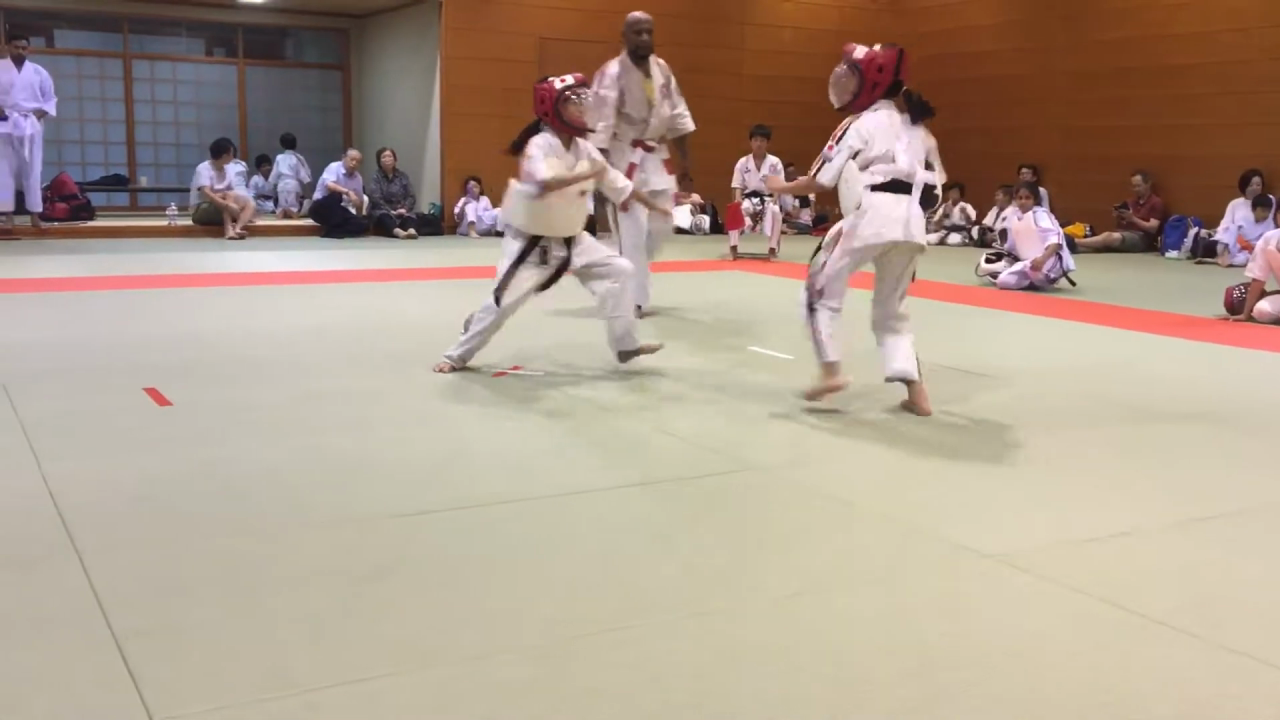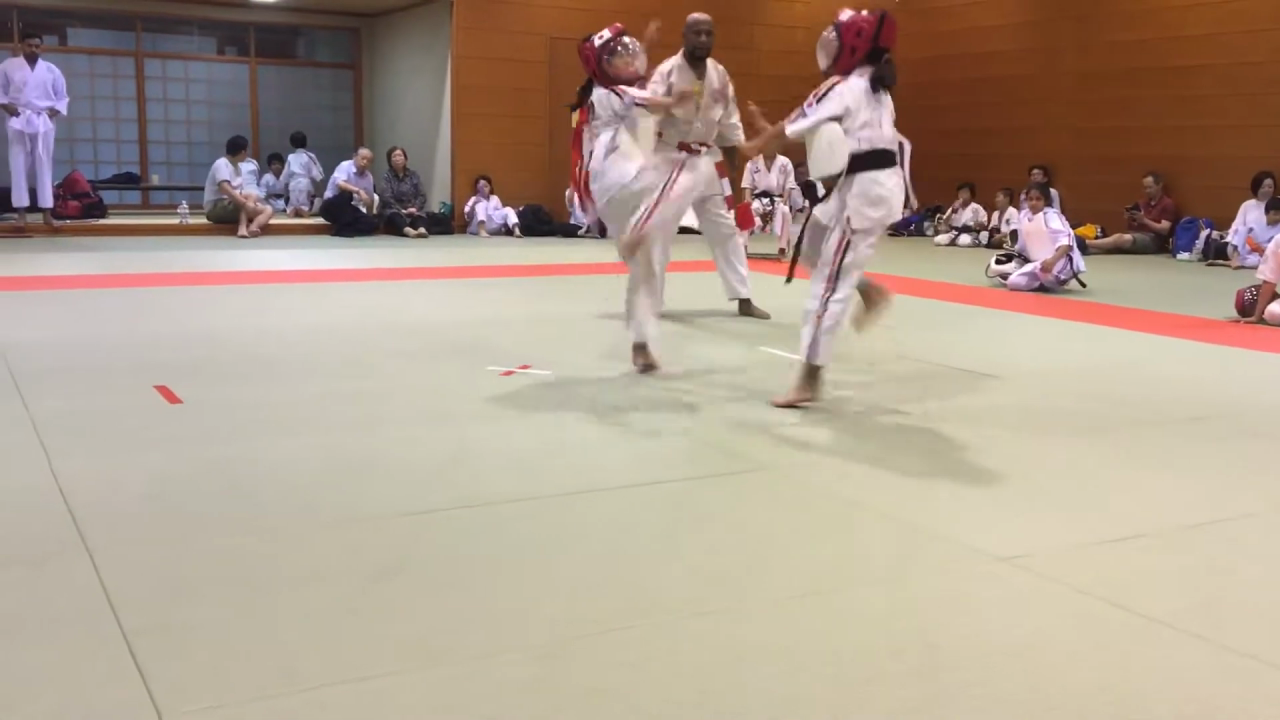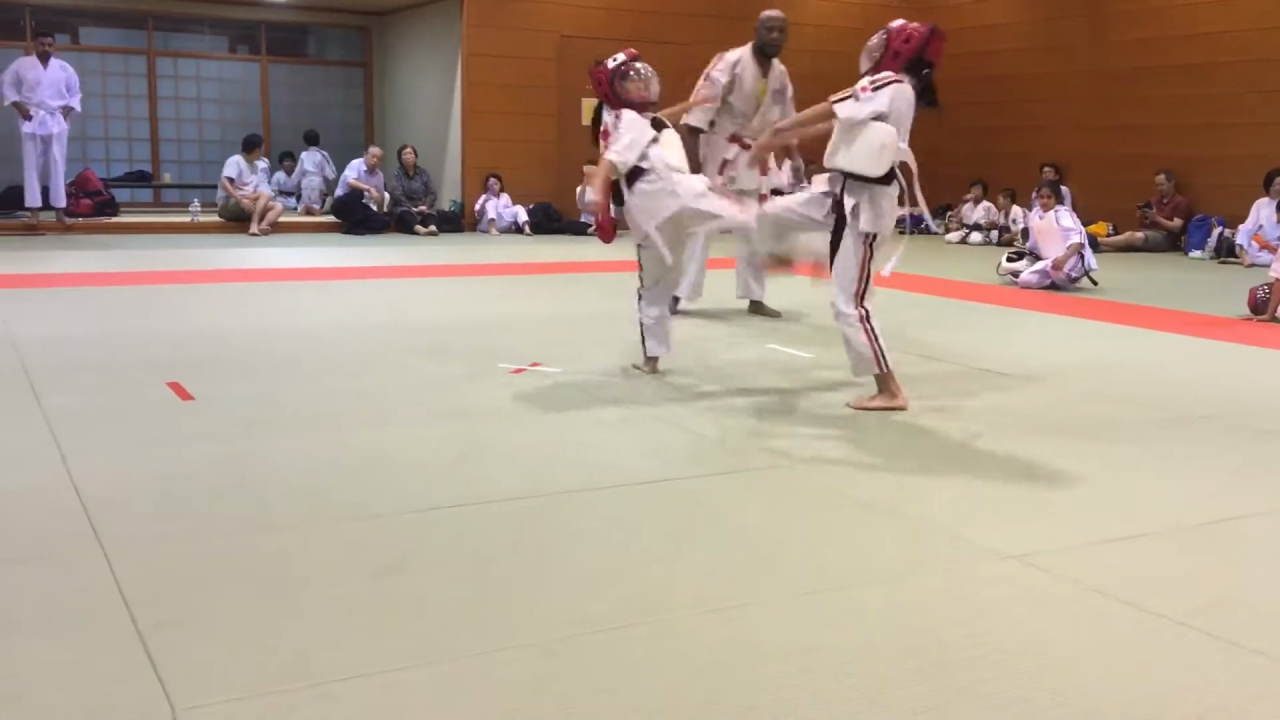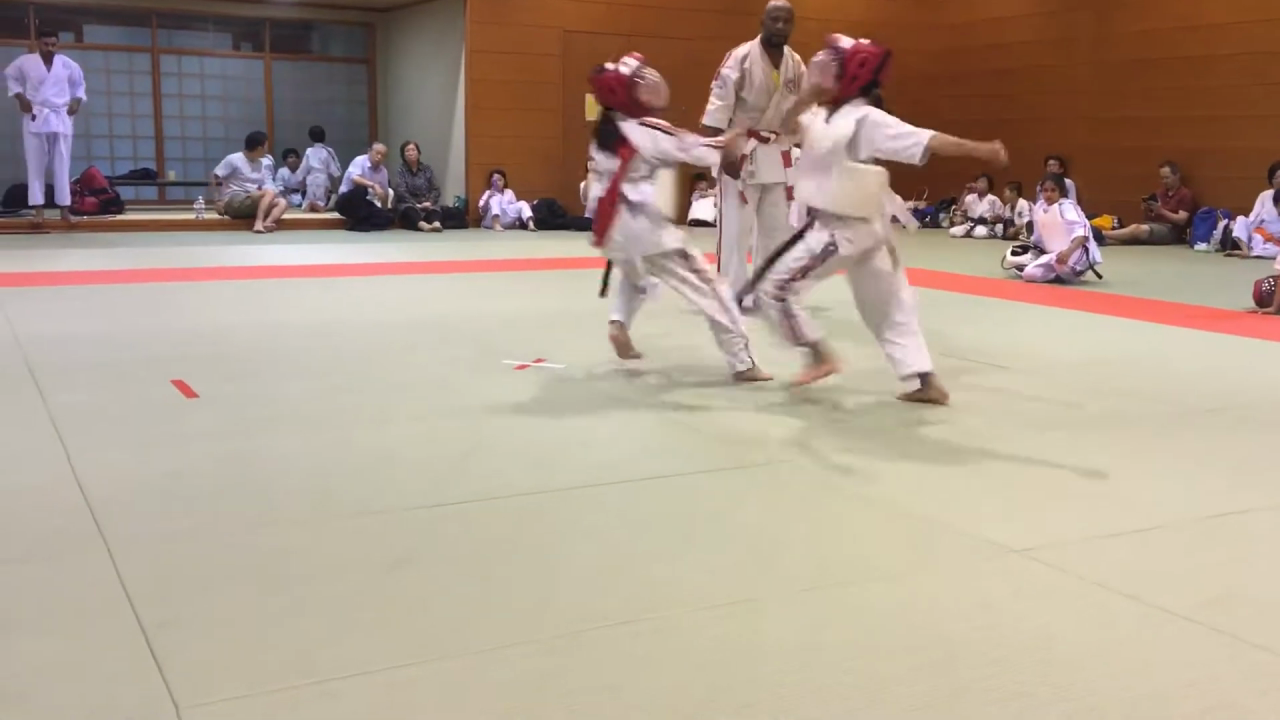
dt=0.3s
person 1, frame 1
left shoulder: (856, 125)
right shoulder: (913, 126)
left elbow: (820, 181)
right elbow: (935, 178)
left wrist: (784, 186)
left hip: (870, 217)
right hip: (910, 219)
left knee: (823, 292)
right knee: (890, 312)
left ankle: (831, 370)
right ankle: (917, 393)
person 1, frame 2
left shoulder: (841, 87)
right shoulder: (875, 88)
left elbow: (790, 130)
right elbow: (809, 125)
left wrist: (752, 147)
right wrist: (771, 126)
left hip: (862, 190)
right hip: (882, 185)
left knee: (829, 288)
left ankle: (809, 381)
right ankle: (867, 289)
person 1, frame 3
left shoulder: (896, 87)
right shoulder: (880, 88)
left elbow: (833, 112)
right elbow: (831, 112)
left wrist: (780, 131)
left hip: (867, 204)
right hip: (849, 194)
left knee: (848, 301)
left ankle: (889, 390)
person 1, frame 4
left shoulder: (866, 120)
right shoulder: (823, 111)
left elbow: (924, 141)
right elbow: (791, 126)
left wrist: (981, 149)
right wrist: (807, 96)
left hip: (843, 230)
right hip: (828, 223)
left knee: (773, 287)
right knee: (887, 309)
left ankle: (821, 356)
right ankle: (929, 384)
person 2, frame 1
left shoulder: (584, 150)
right shoulder: (538, 146)
left elbow: (616, 183)
right elbow: (542, 181)
left wrist: (652, 204)
right wrist: (580, 176)
left hip: (570, 241)
right hip: (530, 244)
left knee: (617, 273)
right knee: (502, 302)
left ankle: (625, 345)
right ankle: (457, 354)
person 2, frame 2
left shoulder: (618, 91)
right shoulder: (611, 94)
right elbow: (648, 103)
left wrist: (644, 40)
right wrist: (673, 100)
left hip: (628, 194)
right hip: (616, 180)
left knee: (643, 266)
left ankle: (643, 347)
person 2, frame 3
left shoulder: (616, 120)
right shoulder: (628, 120)
left elbow: (653, 122)
right elbow: (612, 158)
left wrist: (686, 106)
right wrist: (597, 183)
left hip: (642, 212)
right hip: (671, 194)
left knee: (656, 288)
right knee: (737, 214)
left ankle: (650, 357)
person 2, frame 4
left shoulder: (605, 135)
right shoulder: (653, 133)
right elbow: (704, 150)
right wrist: (738, 135)
left hip: (617, 232)
right hip: (650, 230)
left knee: (635, 278)
right knee: (709, 291)
left ankle: (619, 323)
right ankle: (742, 364)
person 3, frame 1
left shoulder: (662, 69)
right shoulder: (612, 74)
left elbow: (677, 117)
right elbow: (600, 128)
left wrist: (685, 160)
left hip: (658, 157)
right hip: (626, 159)
left knee: (661, 226)
right knee: (632, 231)
left ankle: (633, 284)
right ankle: (632, 298)
person 3, frame 2
left shoulder: (719, 74)
right shoulder: (666, 73)
left elbow: (730, 125)
left wrist: (733, 169)
left hip: (709, 162)
right hip: (673, 160)
left knee: (726, 230)
right knee: (658, 231)
left ankle: (743, 299)
person 3, frame 3
left shoulder: (781, 75)
right shoulder: (729, 62)
left elbow: (785, 122)
right elbow: (700, 110)
left wrist: (796, 159)
right wrist: (692, 156)
left hip: (754, 159)
right hip: (719, 154)
left ankle: (754, 298)
right ankle: (680, 292)
person 3, frame 4
left shoulder: (795, 64)
right shoulder: (740, 57)
right elbow: (718, 107)
left hip: (777, 152)
right hip: (741, 152)
left knee: (777, 228)
right knee: (737, 226)
person 4, frame 1
left shoulder: (39, 72)
left elbow: (50, 98)
left wrist: (41, 114)
left hip: (32, 124)
left knee: (32, 170)
left ankle: (35, 215)
person 4, frame 2
left shoulder: (51, 70)
left elbow: (62, 97)
left wrist: (53, 112)
left hip: (44, 122)
right hip: (19, 122)
left knee: (44, 166)
right knee: (19, 166)
left ankle: (47, 212)
right ankle: (21, 212)
person 4, frame 3
left shoulder: (64, 68)
right shoulder: (21, 65)
left elbow: (75, 92)
left wrist: (69, 109)
right wrist: (18, 105)
left hip: (57, 121)
right hip: (32, 121)
left knee: (57, 166)
right knee: (32, 166)
left ankle: (59, 210)
right ankle: (34, 211)
person 4, frame 4
left shoulder: (68, 65)
right shoulder: (25, 62)
left elbow: (80, 84)
right elbow: (10, 77)
left wrist: (77, 102)
right wrist: (20, 98)
left hip: (61, 118)
right hip: (36, 118)
left knee: (62, 164)
right knee: (36, 164)
left ankle: (64, 208)
right ankle: (39, 209)
